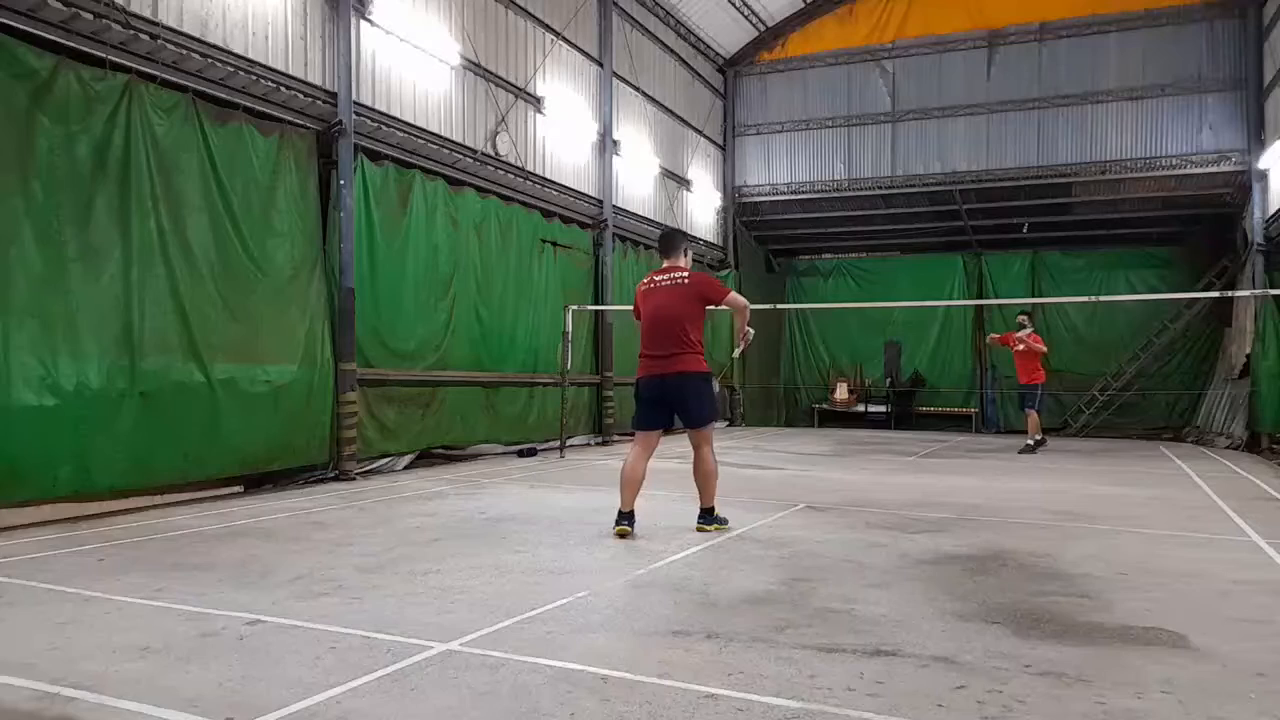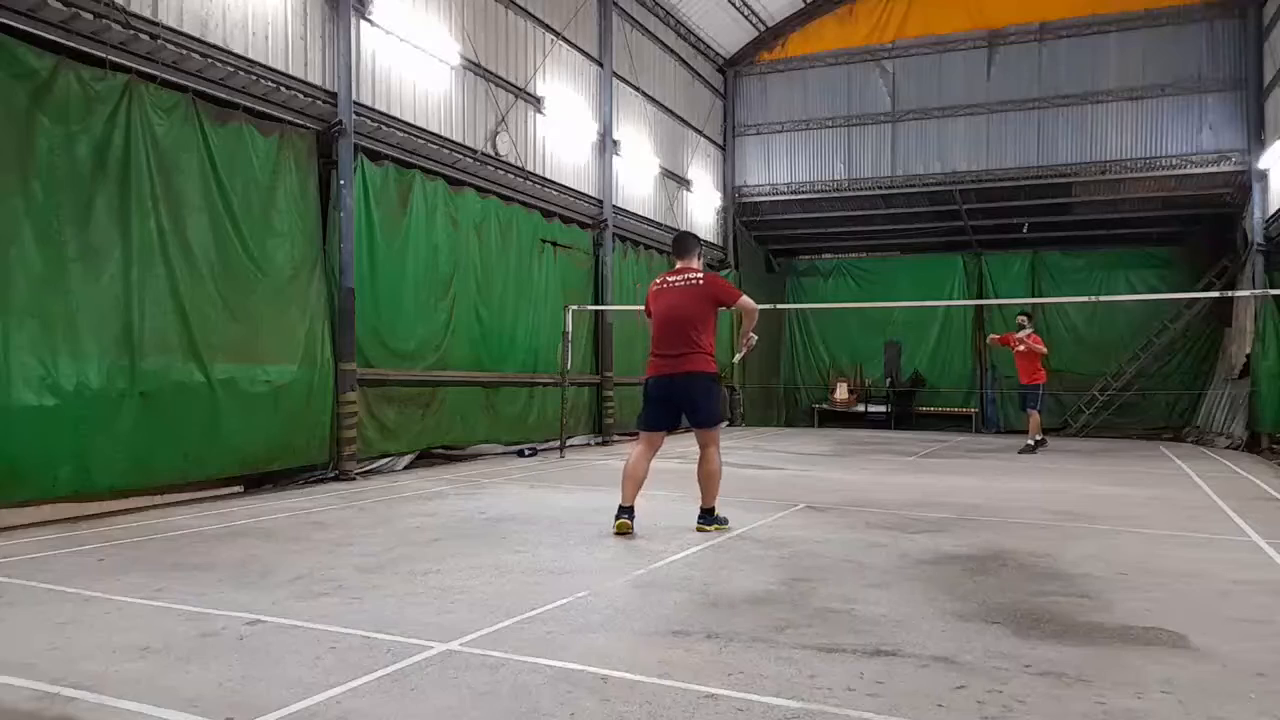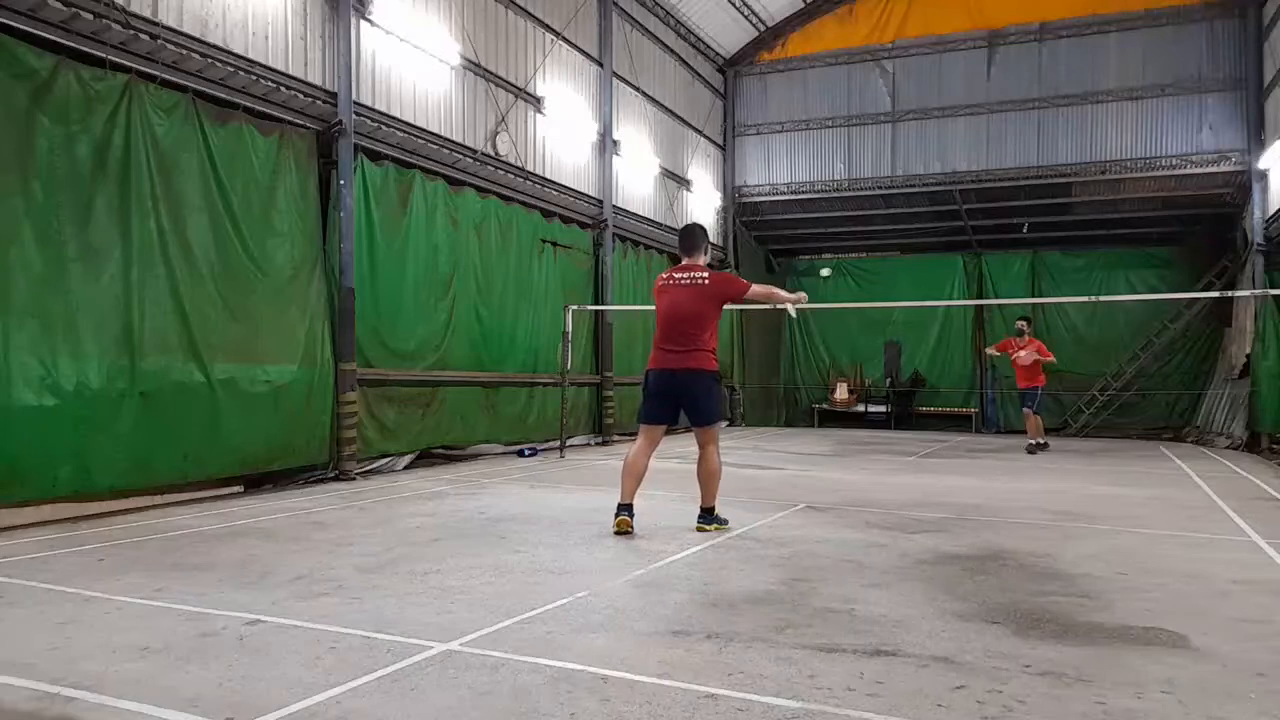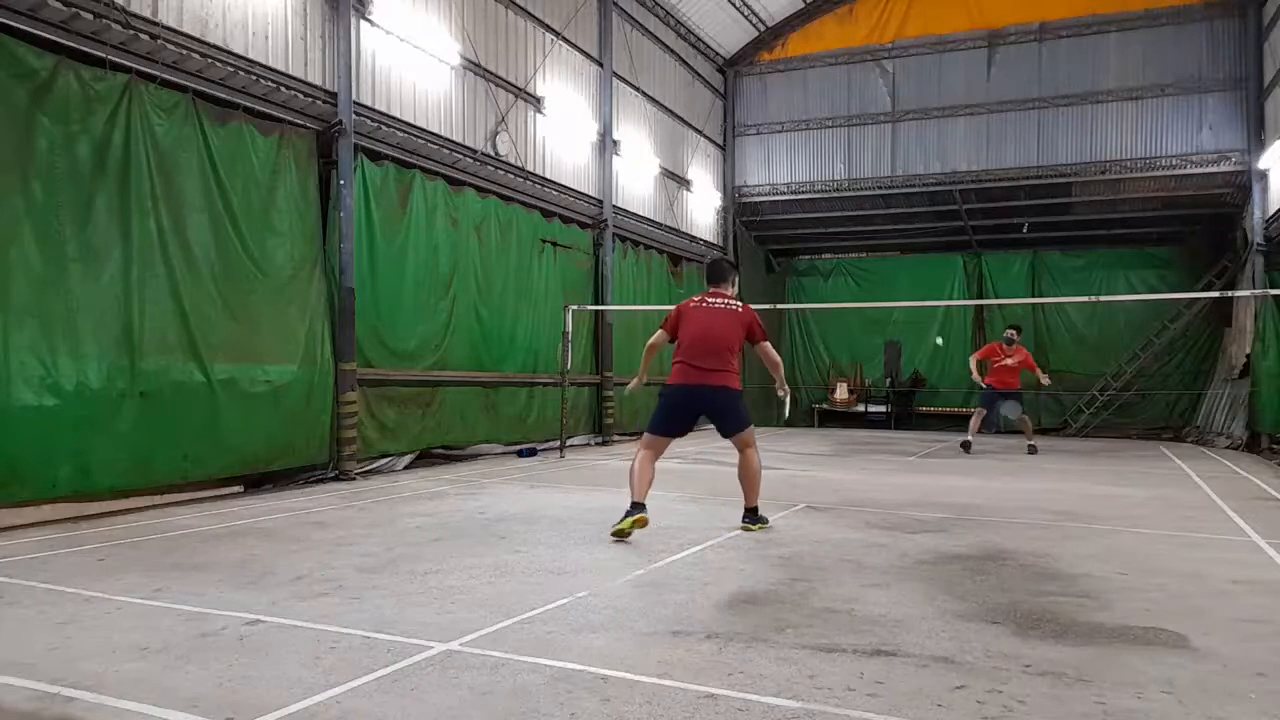
dt=0.5s
person 1, frame 1
left shoulder: (644, 287)
right shoulder: (696, 281)
right elbow: (741, 304)
right wrist: (741, 329)
left hip: (649, 376)
right hip: (689, 374)
left knee: (641, 448)
right knee: (703, 446)
left ankle: (625, 517)
right ankle: (707, 515)
person 1, frame 2
left shoulder: (656, 288)
right shoulder: (709, 282)
right elbow: (751, 308)
right wrist: (745, 335)
left hip: (659, 375)
right hip: (698, 374)
left knee: (645, 447)
right knee: (709, 446)
left ankle: (625, 511)
right ankle: (708, 515)
person 1, frame 3
left shoulder: (662, 281)
right shoulder: (717, 281)
right elbow: (763, 292)
right wrist: (792, 298)
left hip: (660, 370)
right hip: (699, 371)
left knee: (645, 442)
right knee: (708, 444)
left ankle: (624, 509)
right ankle: (707, 514)
person 1, frame 4
left shoulder: (686, 307)
right shoulder: (745, 313)
left elbow: (654, 344)
right elbow: (772, 358)
left wrist: (640, 376)
right wrist: (781, 384)
left hip: (680, 387)
right hip: (724, 389)
left knee: (647, 451)
right knee: (748, 446)
left ankle: (636, 508)
right ankle: (752, 514)
